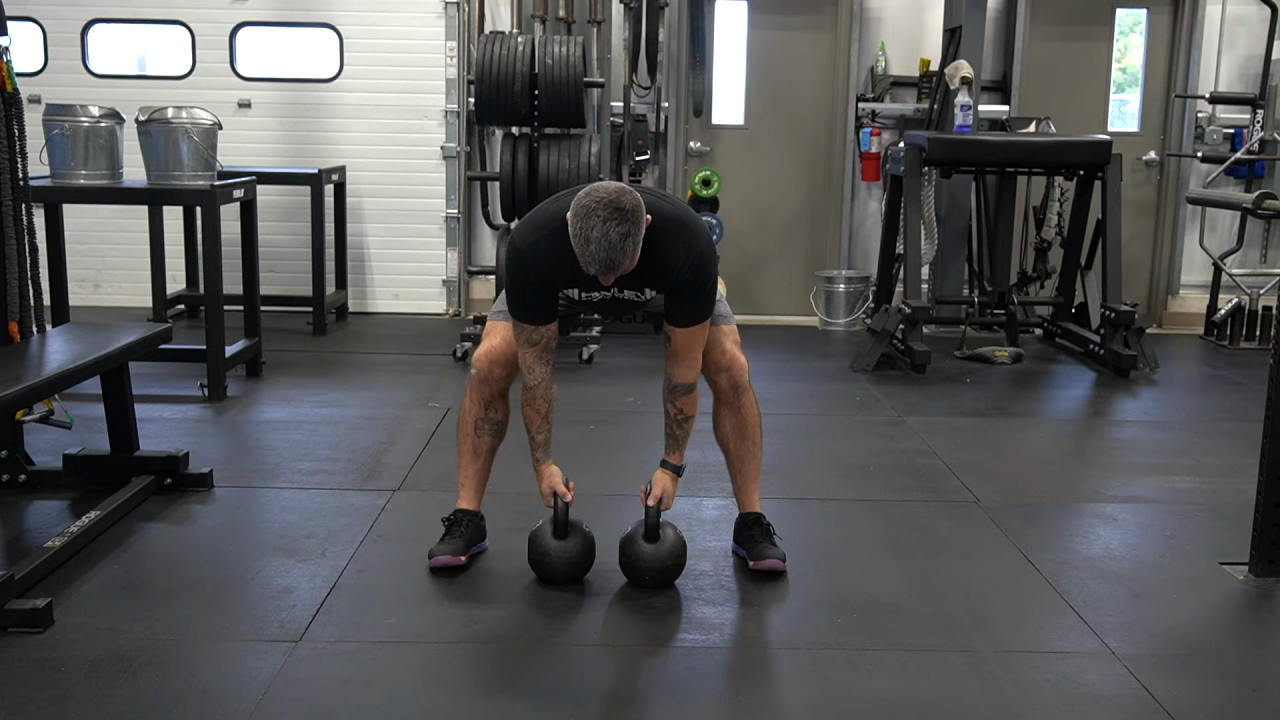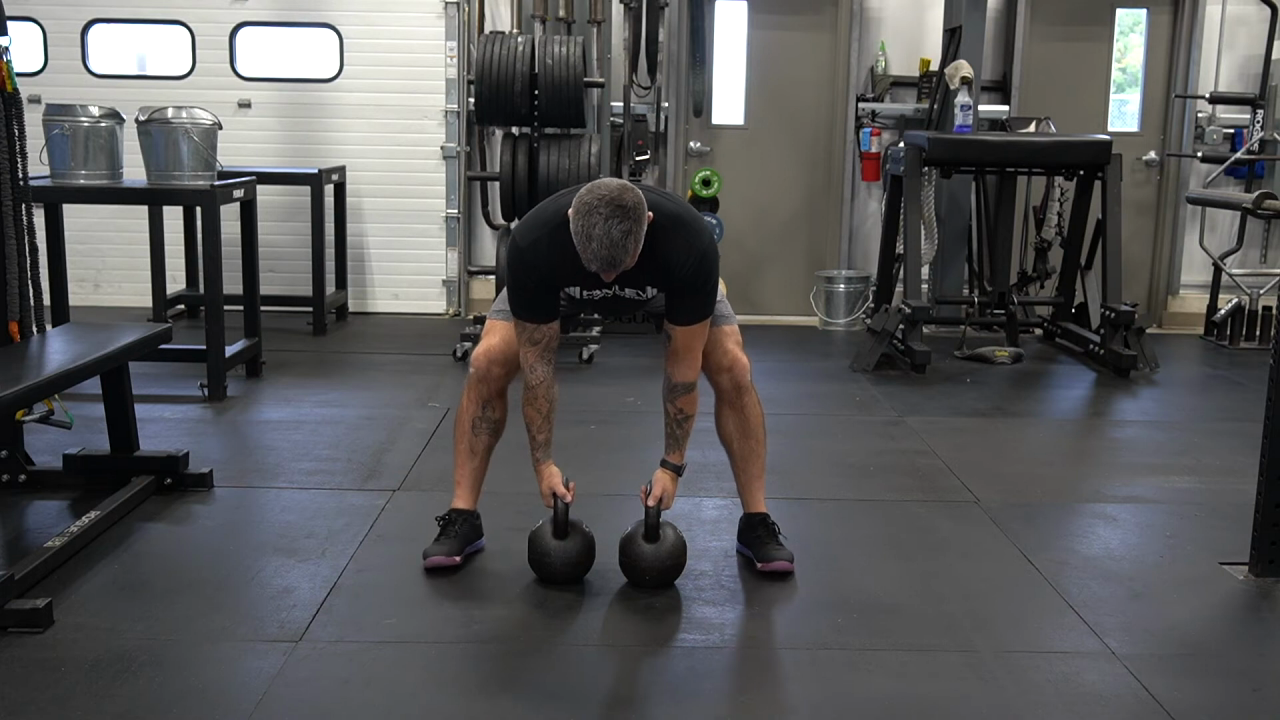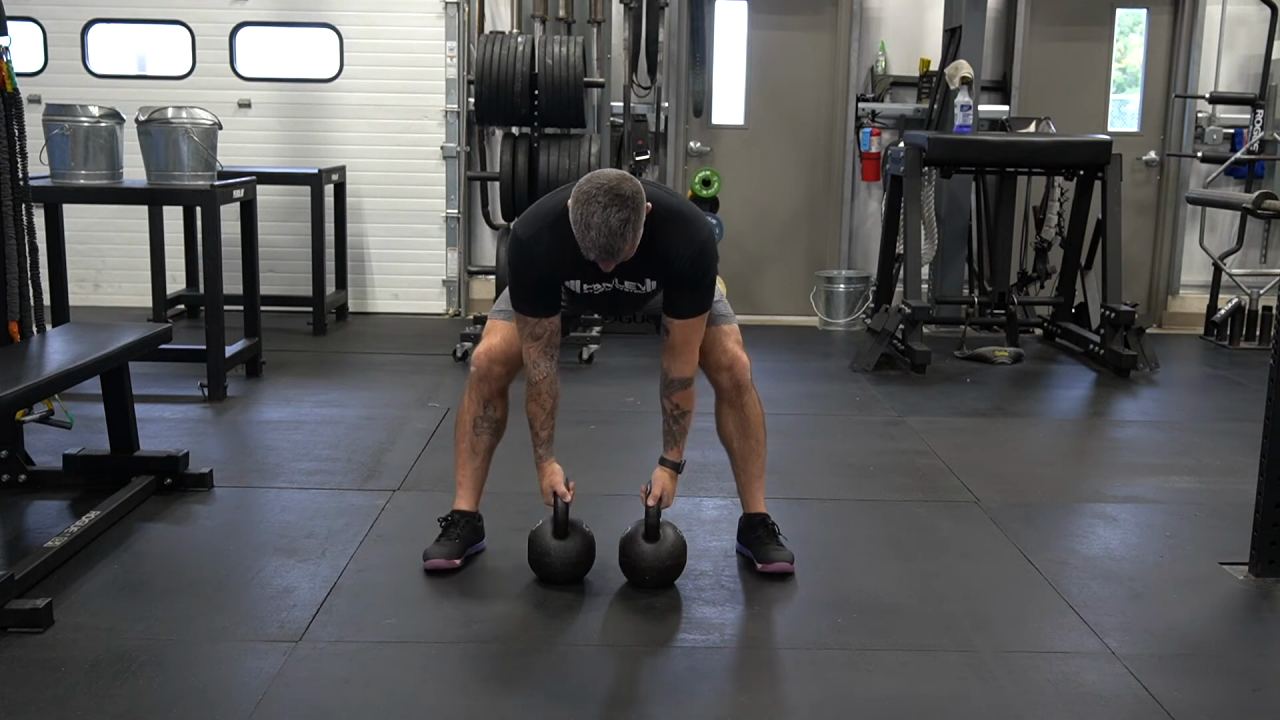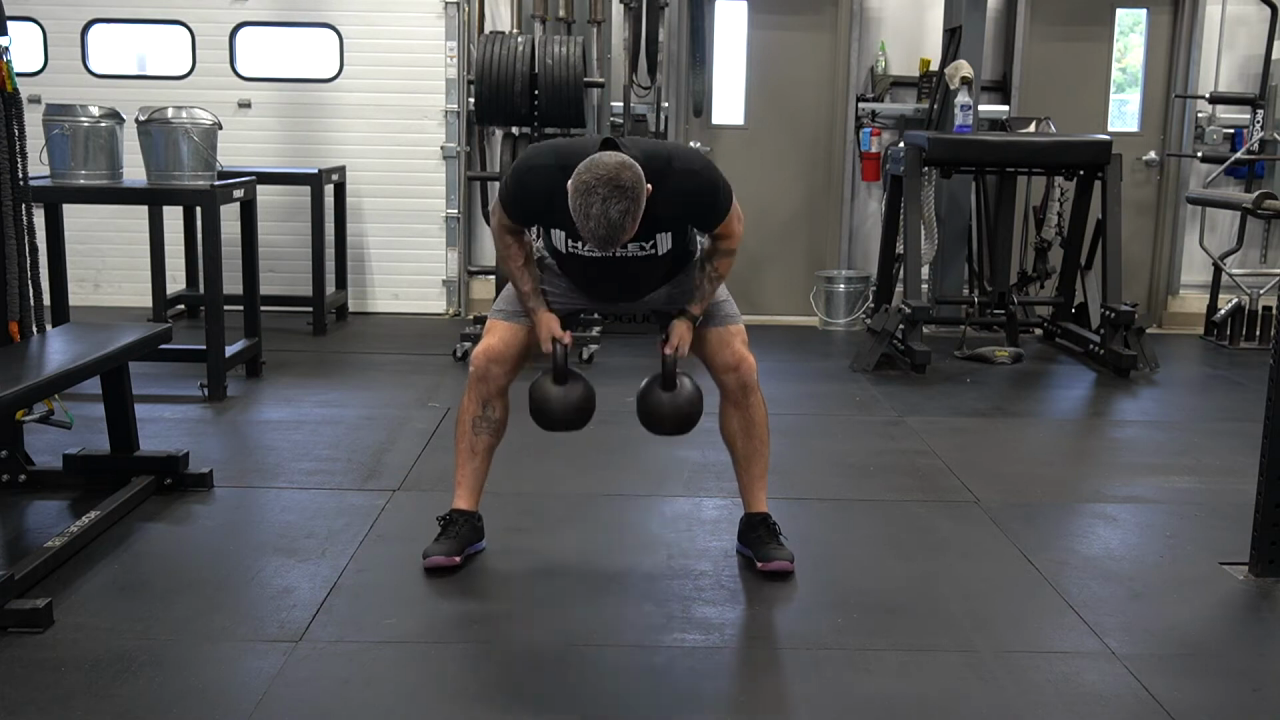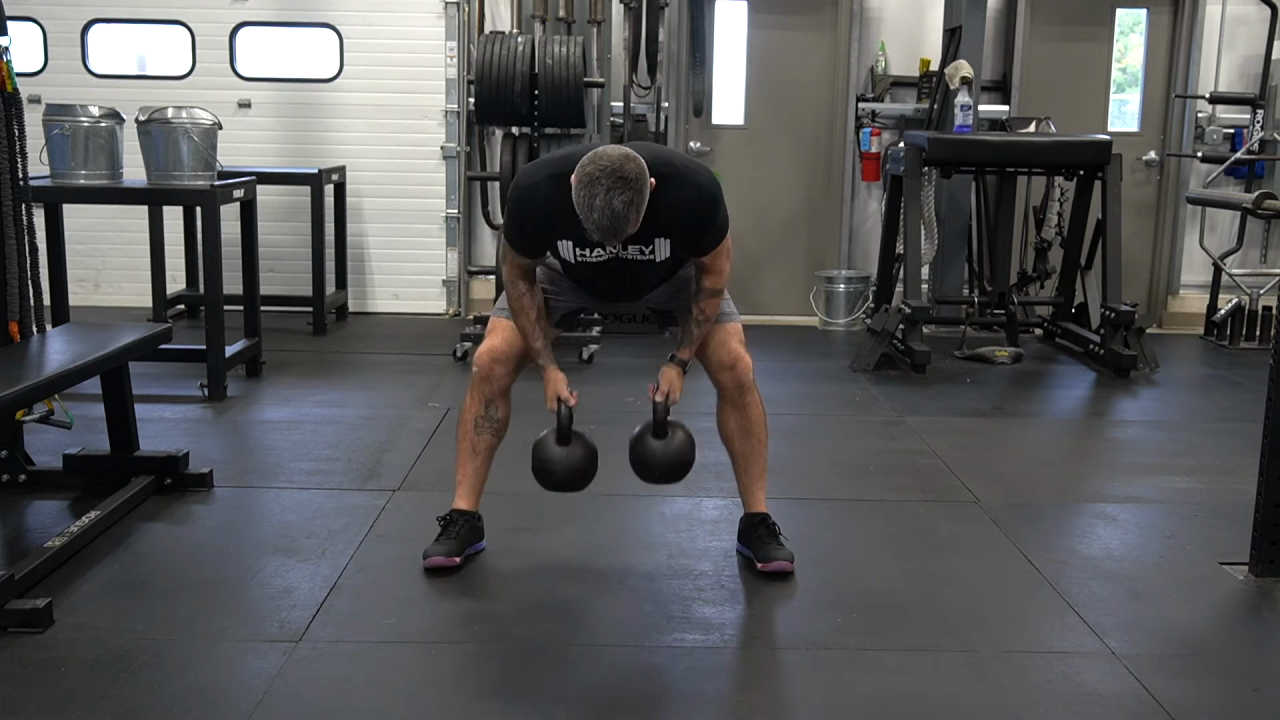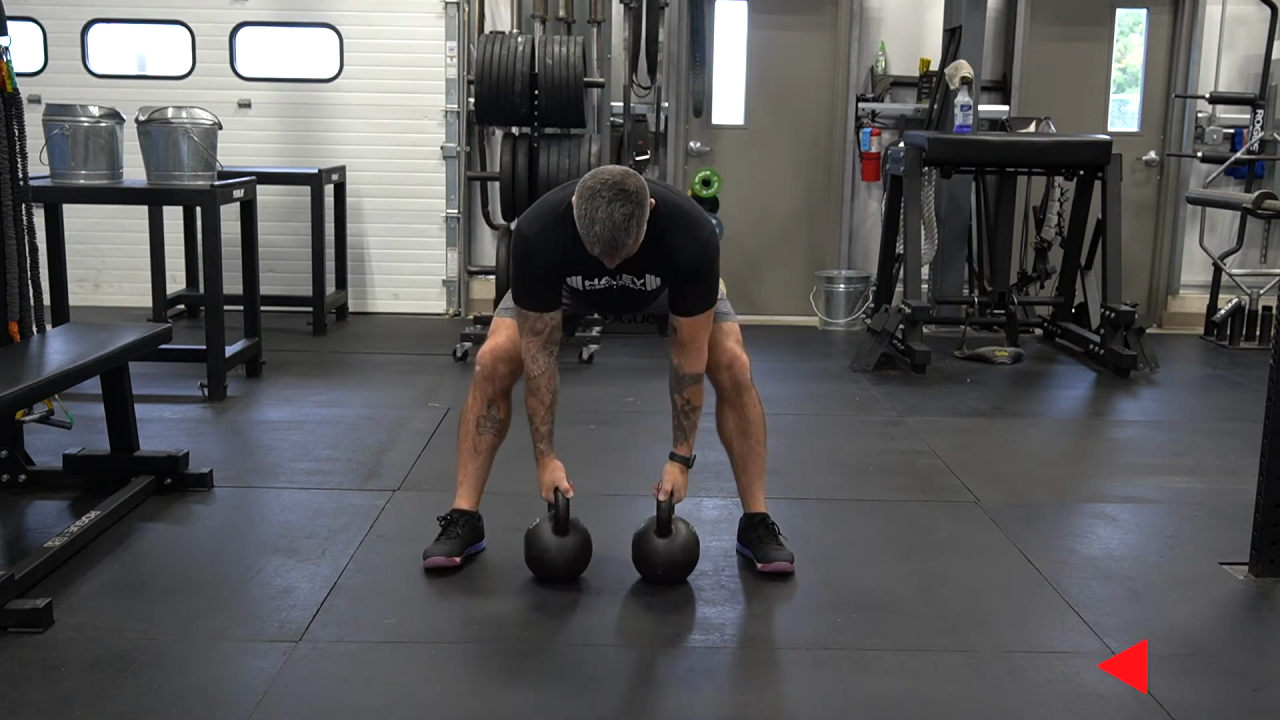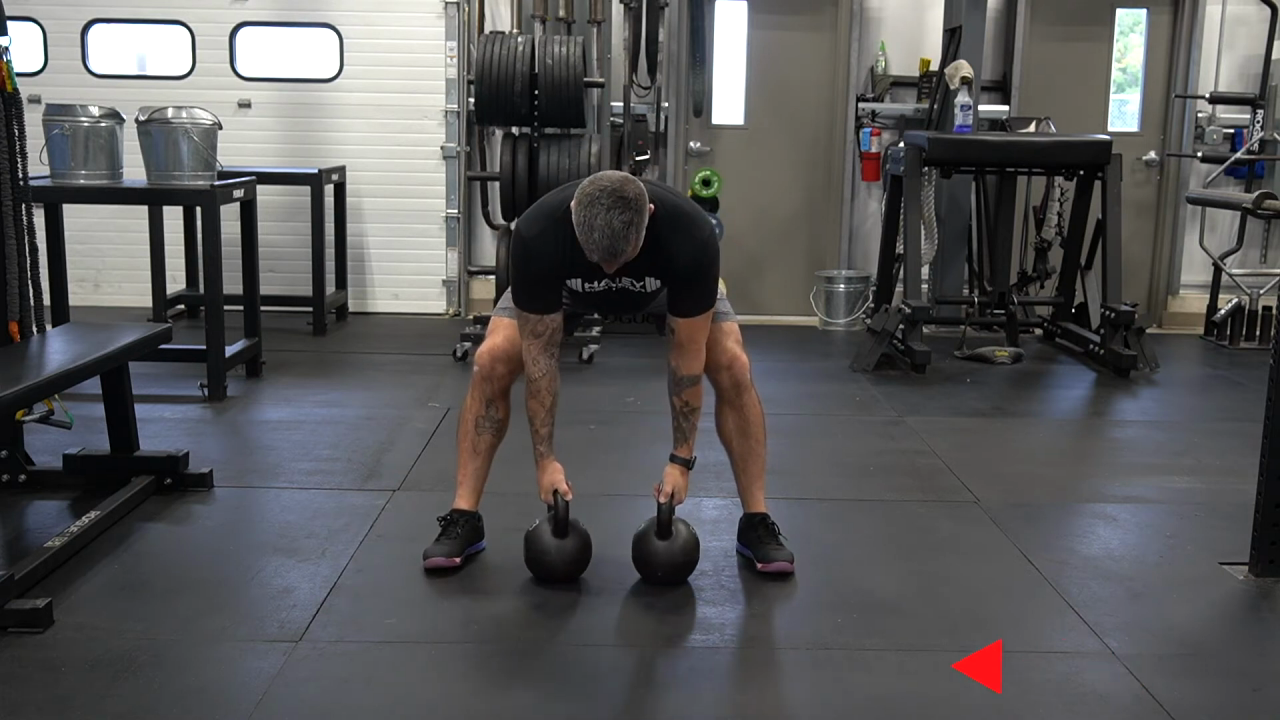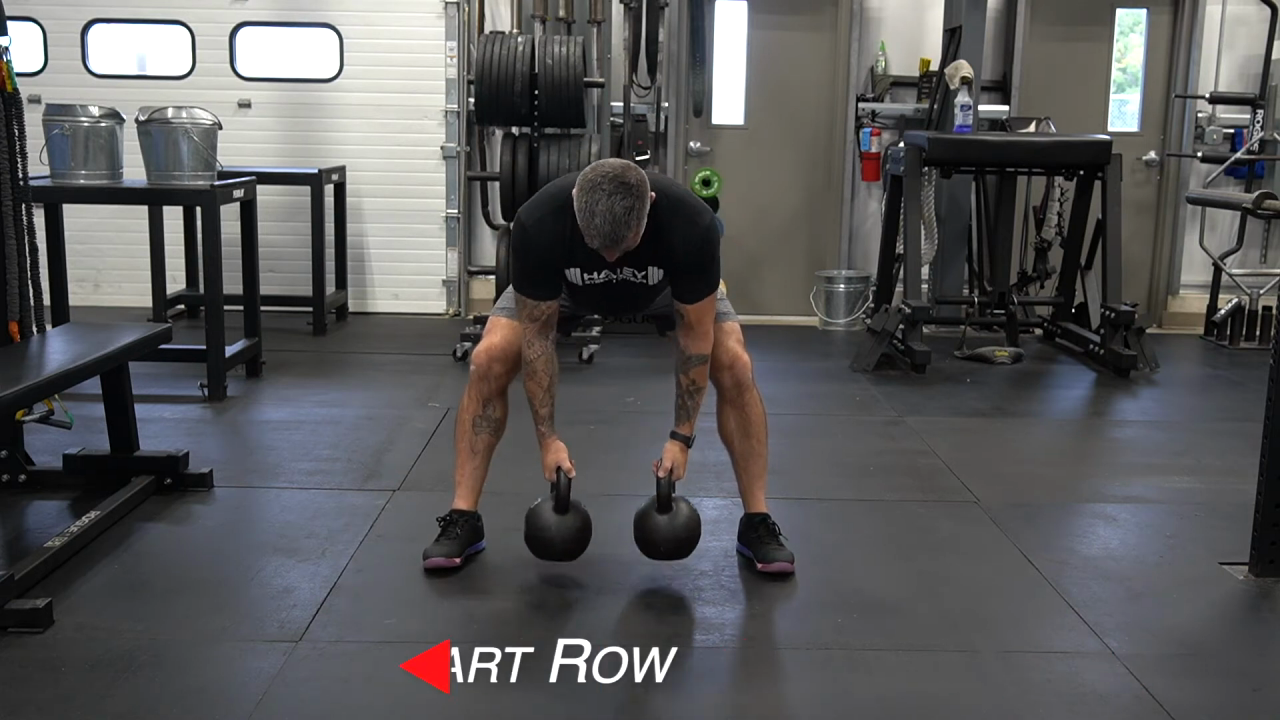
dt=0.5s
person 1, frame 1
left shoulder: (688, 245)
right shoulder: (533, 245)
left elbow: (684, 362)
right elbow: (536, 360)
left wrist: (671, 464)
right wrist: (542, 461)
left hip: (662, 277)
right hip: (561, 283)
left knee: (730, 369)
right knee: (489, 365)
left ankle: (752, 523)
right ankle: (466, 518)
person 1, frame 2
left shoulder: (689, 243)
right shoulder: (534, 242)
left elbow: (684, 361)
right elbow: (536, 360)
left wrist: (672, 464)
right wrist: (543, 461)
left hip: (664, 281)
right hip: (560, 282)
left knee: (733, 370)
right knee: (487, 364)
left ankle: (757, 523)
right ankle: (462, 517)
person 1, frame 3
left shoulder: (688, 237)
right shoulder: (534, 238)
left elbow: (680, 357)
right elbow: (540, 356)
left wrist: (671, 461)
right wrist: (544, 458)
left hip: (660, 281)
right hip: (563, 282)
left knee: (733, 369)
right knee: (488, 363)
left ankle: (756, 523)
right ankle: (464, 520)
person 1, frame 4
left shoulder: (687, 175)
right shoulder: (538, 172)
left elbow: (728, 234)
right elbow: (507, 228)
left wrist: (691, 315)
right wrist: (538, 309)
left hip: (670, 273)
right hip: (563, 273)
left knee: (739, 370)
right knee: (487, 364)
left ankle: (757, 523)
right ankle: (463, 518)
person 1, frame 5
left shoulder: (691, 186)
right shoulder: (537, 187)
left elbow: (714, 272)
right elbow: (518, 272)
left wrist: (679, 360)
right wrist: (547, 366)
left hip: (669, 272)
right hip: (564, 270)
left knee: (735, 368)
right knee: (491, 362)
left ankle: (757, 523)
right ankle: (463, 519)
person 1, frame 6
left shoulder: (691, 235)
right shoulder: (538, 233)
left elbow: (690, 351)
right elbow: (539, 350)
left wrist: (680, 458)
right wrist: (545, 455)
left hip: (665, 281)
right hip: (566, 281)
left knee: (733, 368)
right knee: (493, 363)
left ankle: (757, 522)
right ankle: (463, 518)
person 1, frame 7
left shoulder: (690, 235)
right shoulder: (538, 233)
left elbow: (687, 353)
right elbow: (540, 352)
left wrist: (681, 459)
right wrist: (545, 457)
left hip: (663, 281)
right hip: (566, 281)
left knee: (733, 368)
right knee: (491, 363)
left ankle: (757, 523)
right ankle: (463, 518)
person 1, frame 8
left shoulder: (690, 222)
right shoulder: (539, 222)
left elbow: (696, 335)
right elbow: (535, 335)
left wrist: (682, 438)
right wrist: (548, 437)
left hip: (668, 282)
right hip: (564, 282)
left knee: (734, 368)
right knee: (488, 362)
left ankle: (757, 523)
right ankle: (463, 519)
